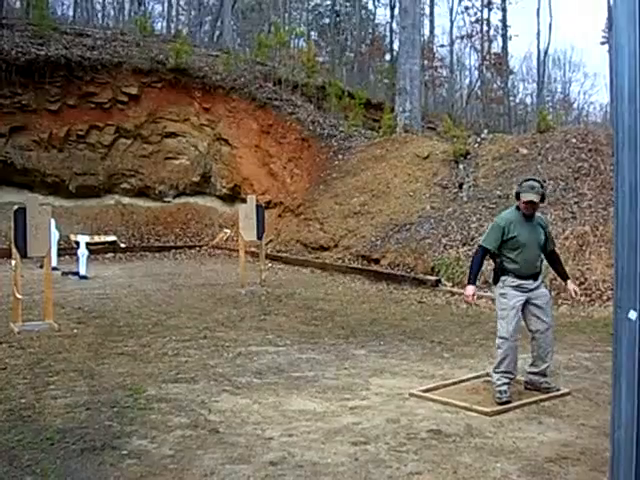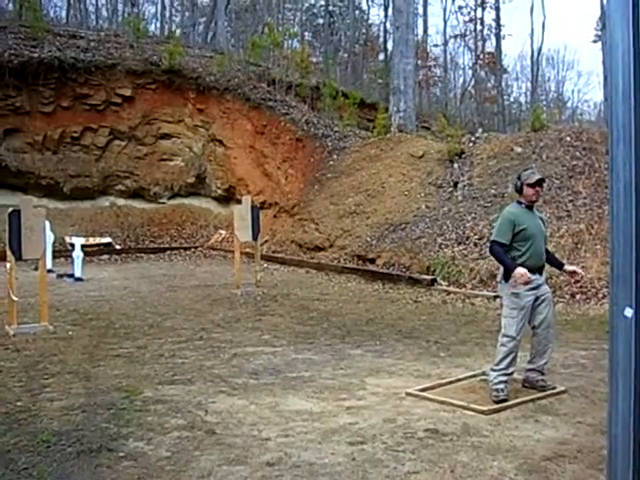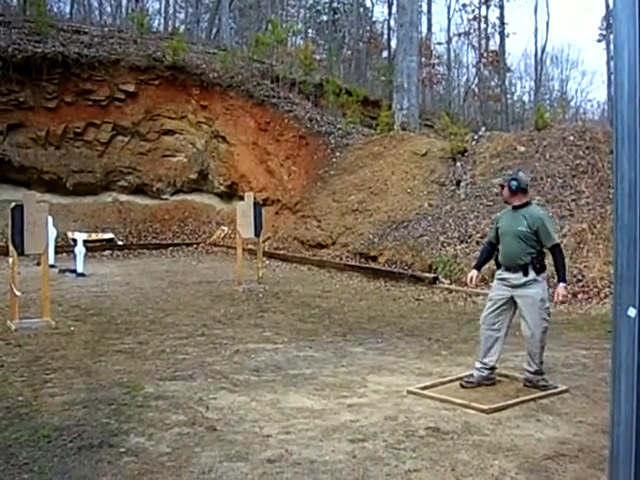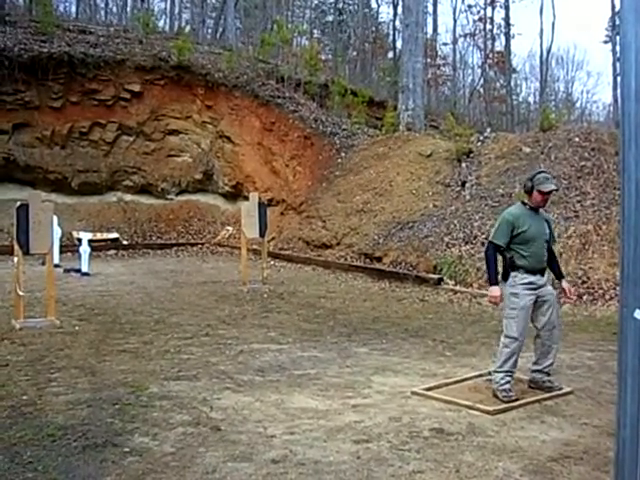
dt=1s
person 1, frame 1
left shoulder: (542, 223)
right shoulder: (504, 221)
left elbow: (550, 253)
right elbow: (482, 251)
left wrist: (567, 279)
right wrist: (471, 283)
left hip: (536, 284)
right hip: (510, 285)
left knee: (544, 331)
right knee: (507, 336)
left ankle: (536, 376)
right ankle: (502, 383)
person 1, frame 2
left shoulder: (538, 217)
right shoulder: (510, 214)
right elbow: (495, 247)
left wrist: (563, 267)
right wrist: (514, 269)
left hip: (539, 280)
right hip: (517, 282)
left knee: (544, 329)
right knee: (511, 333)
left ankle: (533, 375)
right ankle: (498, 381)
person 1, frame 3
left shoulder: (538, 216)
right shoulder: (502, 216)
left elbow: (556, 250)
right elbow: (491, 244)
left wrist: (561, 282)
right wrist: (476, 267)
left hip: (530, 280)
right hip: (503, 278)
left knee: (535, 331)
right knee: (490, 324)
left ankle: (534, 375)
right ankle: (484, 371)
person 1, frame 4
left shoulder: (545, 218)
right shoulder: (511, 216)
right elbow: (492, 249)
left wrist: (561, 279)
right wrist: (493, 283)
left hip: (543, 281)
right hip: (518, 281)
left knee: (549, 330)
right knee: (514, 334)
left ankle: (539, 375)
right ankle: (501, 382)
